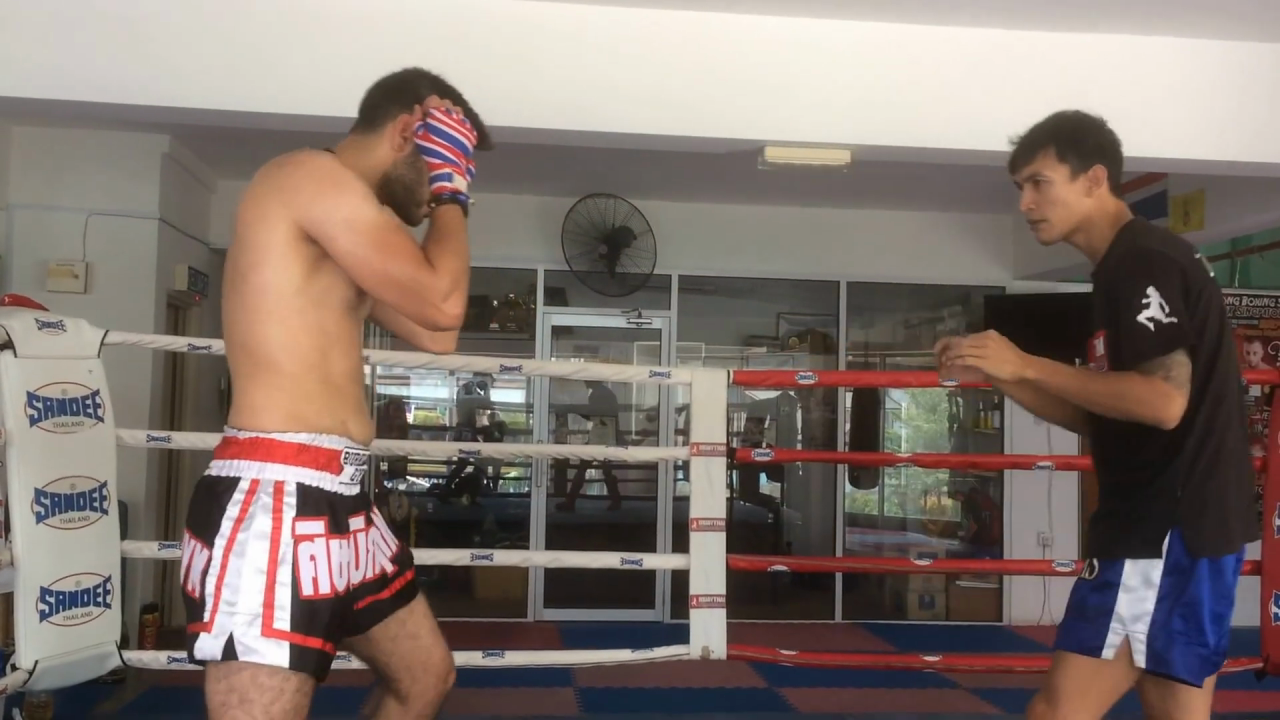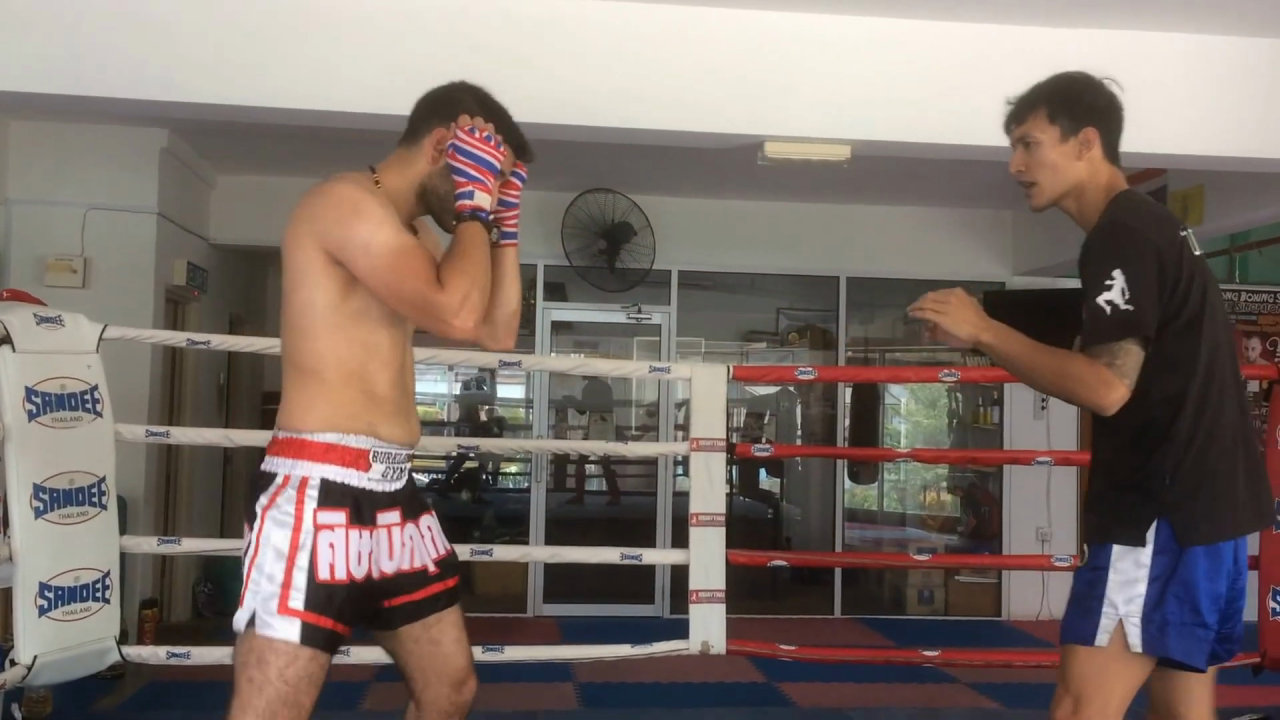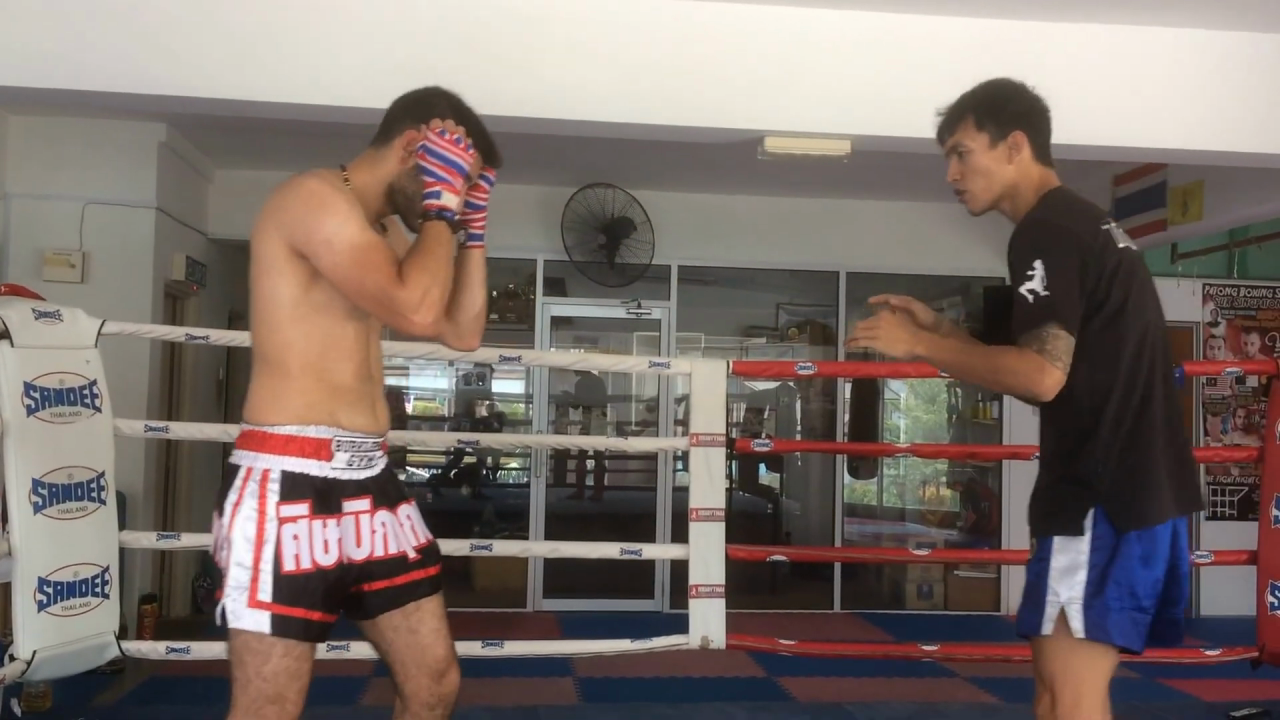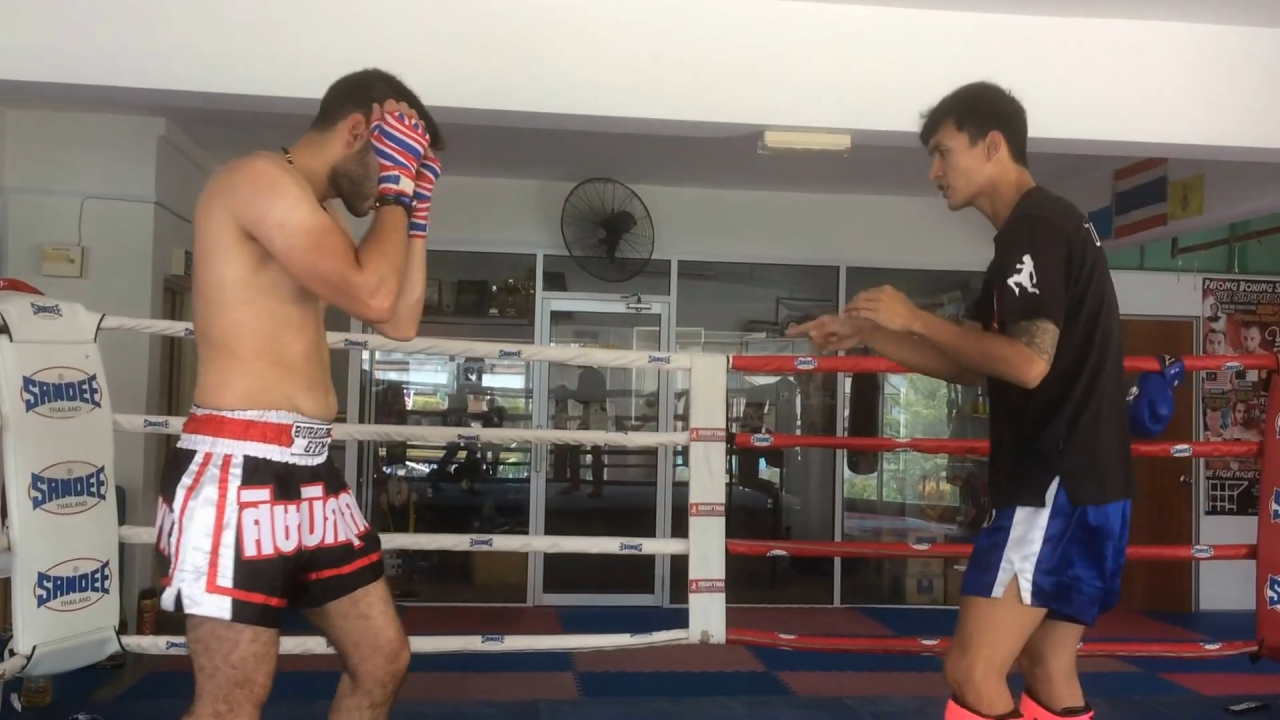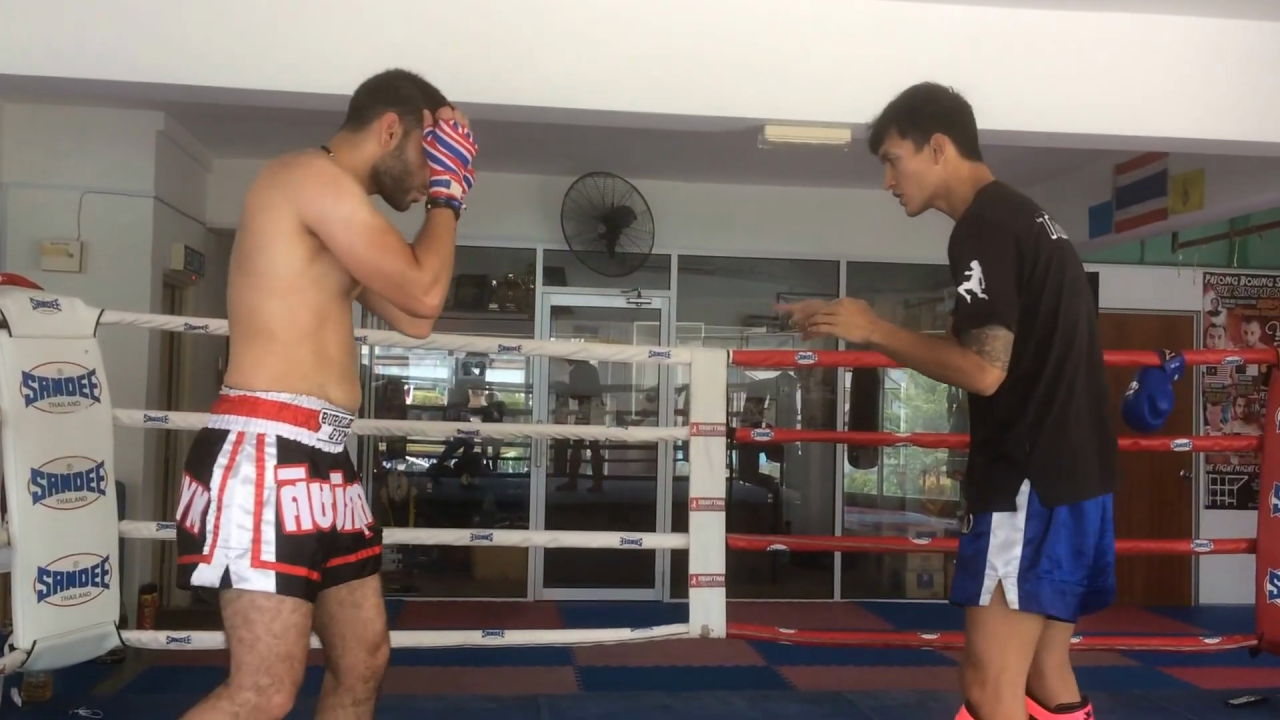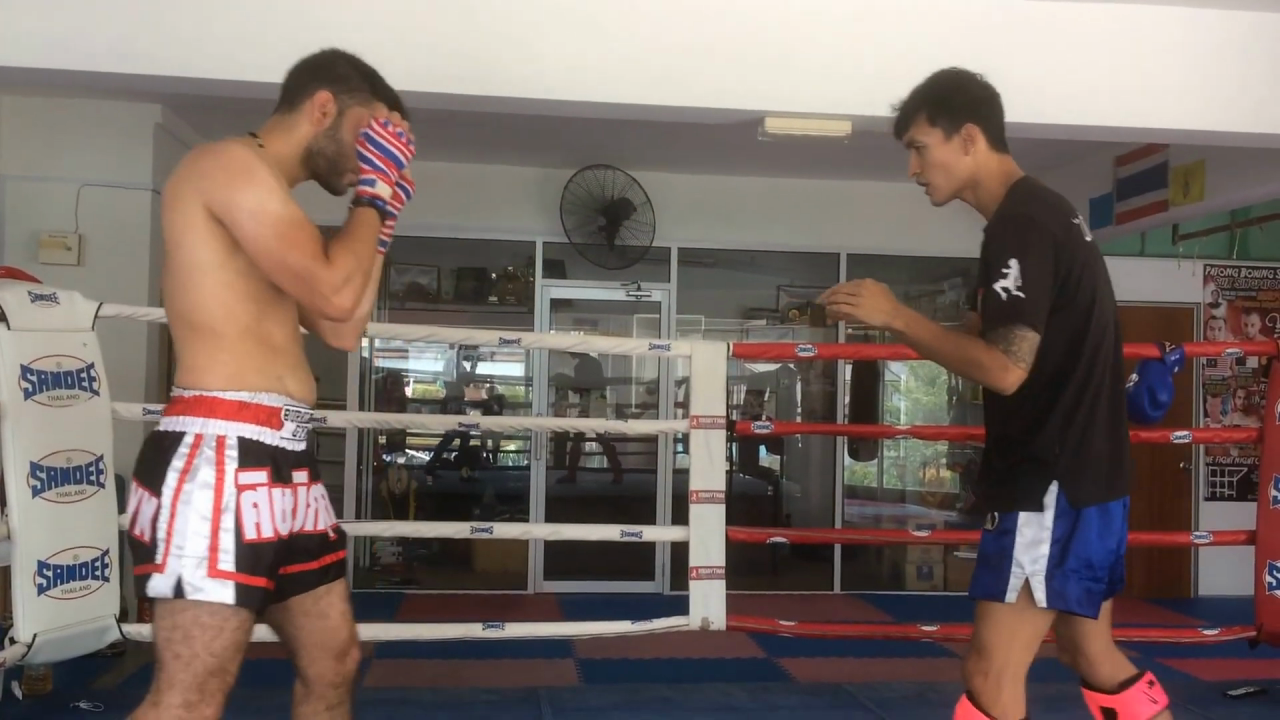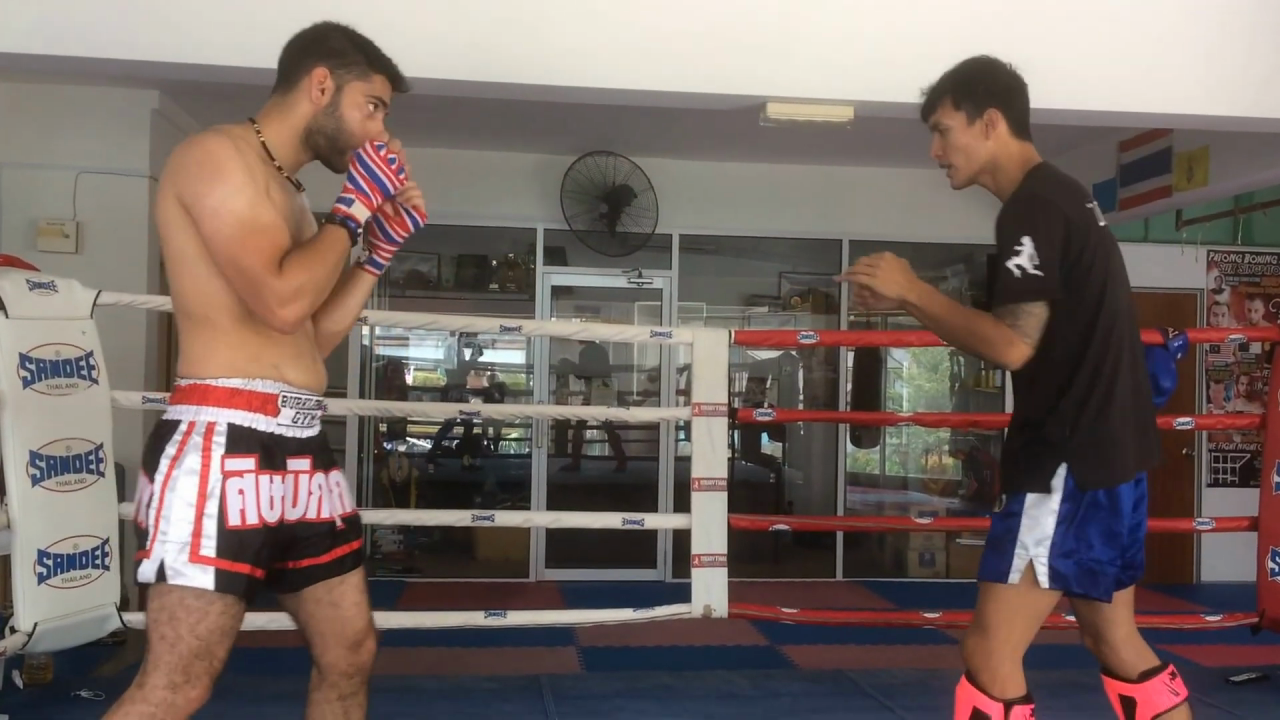
dt=0.4s
person 1, frame 1
left shoulder: (345, 222)
right shoulder: (313, 175)
left elbow: (435, 336)
right elbow: (441, 304)
left wrist: (444, 203)
right wrist: (451, 189)
left hip: (334, 500)
right hip: (275, 499)
person 1, frame 2
left shoulder: (407, 236)
right shoulder: (348, 201)
left elbow: (498, 331)
right elbow: (457, 317)
left wrist: (502, 222)
right wrist: (475, 203)
left hip: (391, 496)
right hip: (318, 492)
person 1, frame 3
left shoulder: (379, 235)
right shoulder: (315, 198)
left elbow: (463, 331)
right elbow: (414, 310)
left wrist: (470, 225)
right wrist: (442, 202)
left hip: (367, 482)
right hip: (287, 483)
person 1, frame 4
left shoulder: (314, 218)
right shoulder: (259, 178)
left elbow: (401, 320)
right elbow: (372, 296)
left wrist: (415, 210)
right wrist: (396, 187)
left hip: (309, 471)
right hip: (238, 470)
left knee: (383, 660)
person 1, frame 5
left shoulder: (332, 209)
right shoulder: (314, 176)
left elbow: (414, 321)
right elbow: (424, 293)
left wrist: (443, 194)
right wrist: (446, 190)
left hip: (320, 456)
right hip: (266, 452)
left knee: (363, 661)
person 1, frame 6
left shoulder: (266, 202)
right shoulder: (230, 163)
left elbow: (343, 331)
right elbow: (334, 294)
left wrist: (380, 217)
right wrist: (374, 191)
left hip: (280, 463)
right hip: (218, 457)
left knee: (333, 663)
person 1, frame 7
left shoulder: (286, 195)
right shoulder: (216, 155)
right elbow: (282, 302)
left wrist: (381, 247)
right wrist: (353, 207)
left hip: (301, 451)
right hip: (222, 447)
left knee: (350, 654)
person 2, frame 1
left shoulder: (1146, 263)
right shoulder: (1119, 275)
left elbow: (1164, 401)
right elbow: (1095, 414)
left wrist: (1026, 365)
right wrist: (995, 375)
left hip: (1162, 532)
right hip: (1181, 530)
person 2, frame 2
left shoulder: (1121, 237)
right shoulder: (1148, 231)
left elbow: (1106, 388)
right elbow: (1096, 380)
left wrist: (985, 329)
right wrist: (985, 339)
left hip: (1158, 512)
right hip: (1200, 505)
person 2, frame 3
left shoulder: (1046, 233)
right shoulder: (1086, 227)
left elbow: (1042, 375)
left wrist: (919, 346)
right wrist: (940, 329)
left hip: (1103, 497)
right hip: (1138, 492)
person 2, frame 4
left shoulder: (1034, 228)
right shoulder: (1043, 229)
left elbow: (1028, 363)
right elbow: (970, 363)
left wrist: (916, 317)
right wrist: (867, 333)
left hip: (1055, 484)
right hip: (1081, 484)
person 2, frame 5
left shoulder: (984, 229)
right shoulder: (1024, 219)
left elbow: (983, 370)
right elbow: (981, 354)
left wrist: (875, 330)
right wrist: (865, 326)
left hip: (1029, 483)
right hip: (1072, 478)
person 2, frame 6
left shoulder: (1019, 226)
right shoulder: (1044, 216)
left elbow: (1005, 368)
right elbow: (995, 347)
left wrist: (897, 317)
right wrist: (889, 315)
left hip: (1050, 482)
right hip: (1084, 475)
right knee: (1092, 655)
person 2, frame 7
left shoulder: (1034, 207)
right shoulder: (1056, 201)
left elbow: (1012, 344)
right elbow: (1012, 336)
left wrist: (915, 289)
right wrist: (906, 299)
left hip: (1066, 463)
right hip: (1103, 458)
left knee: (991, 652)
right knee: (1115, 641)
